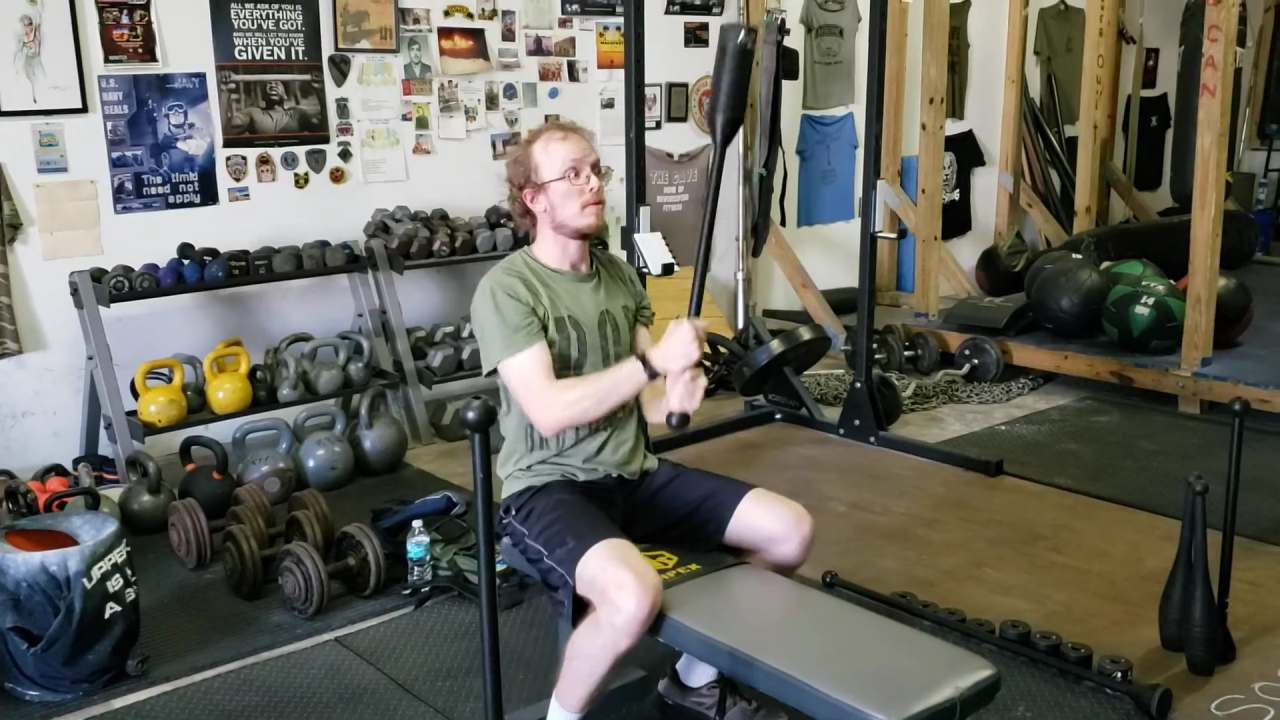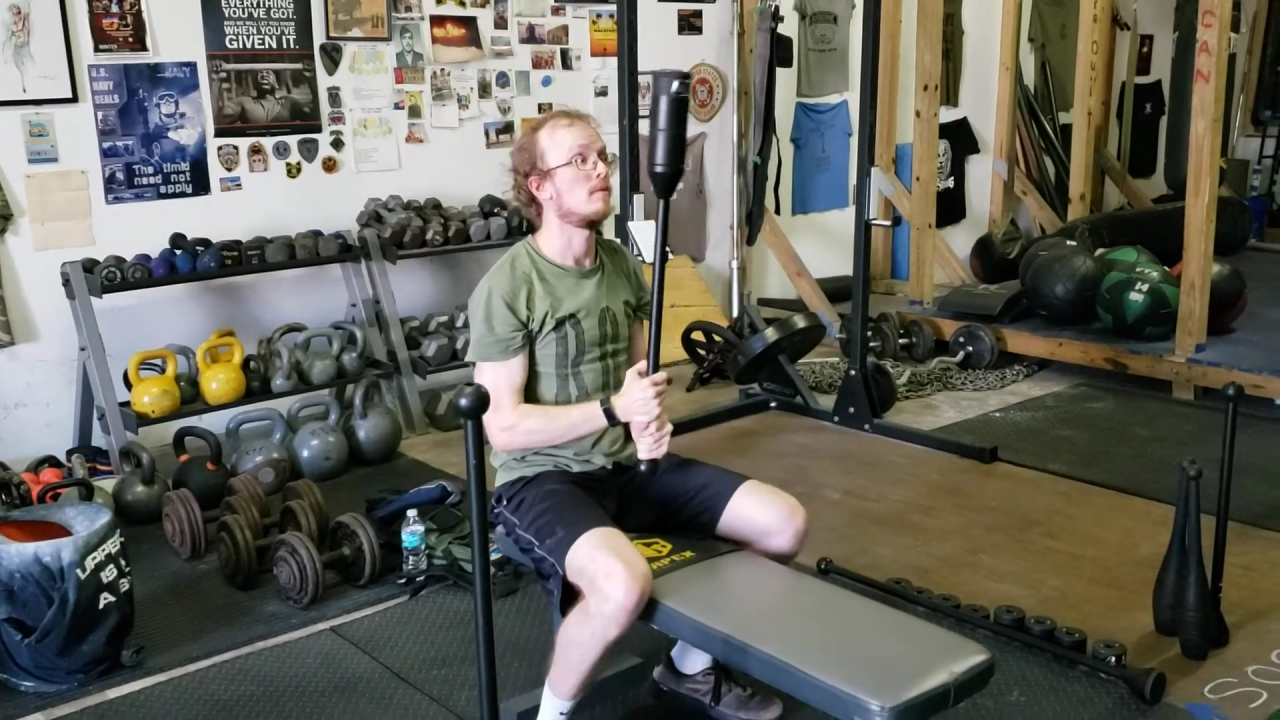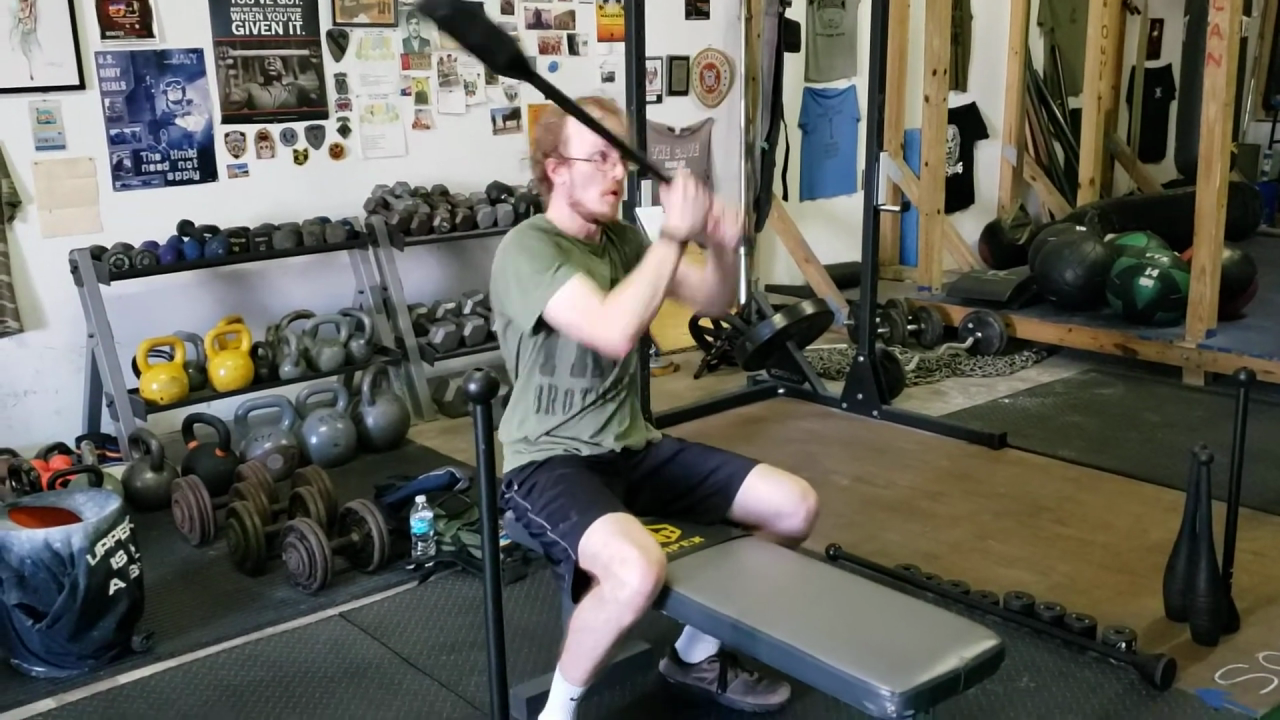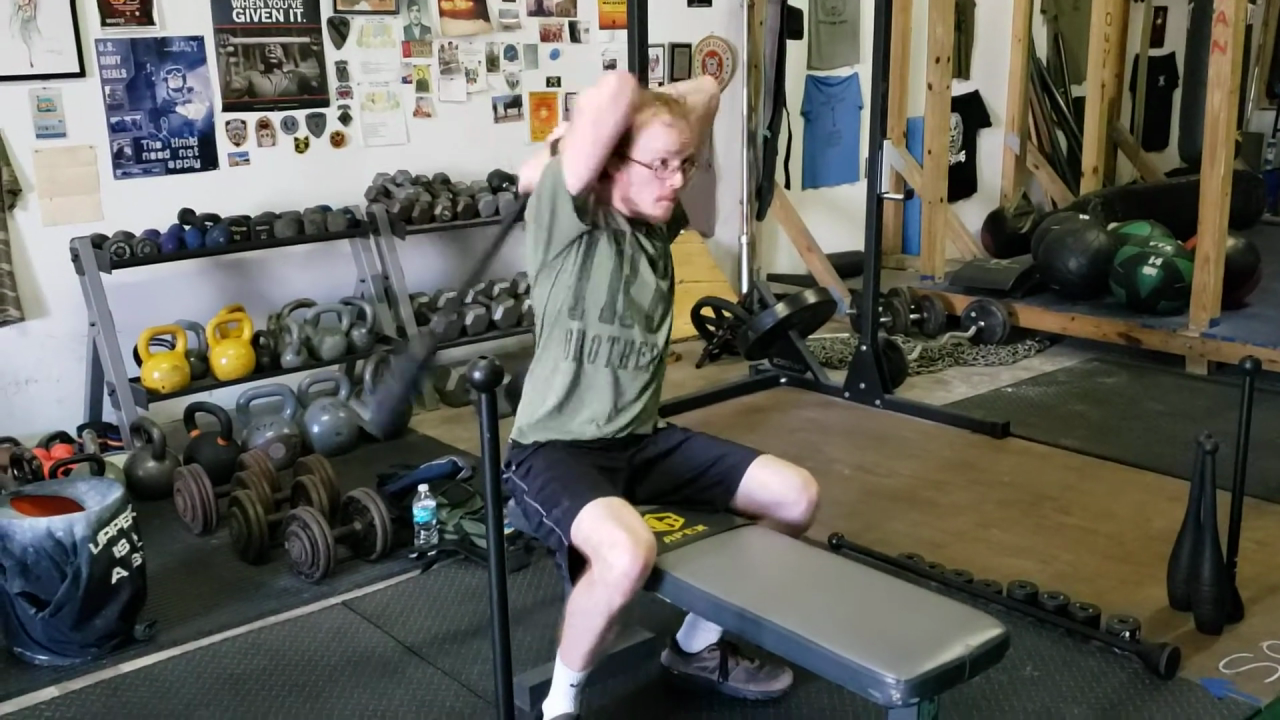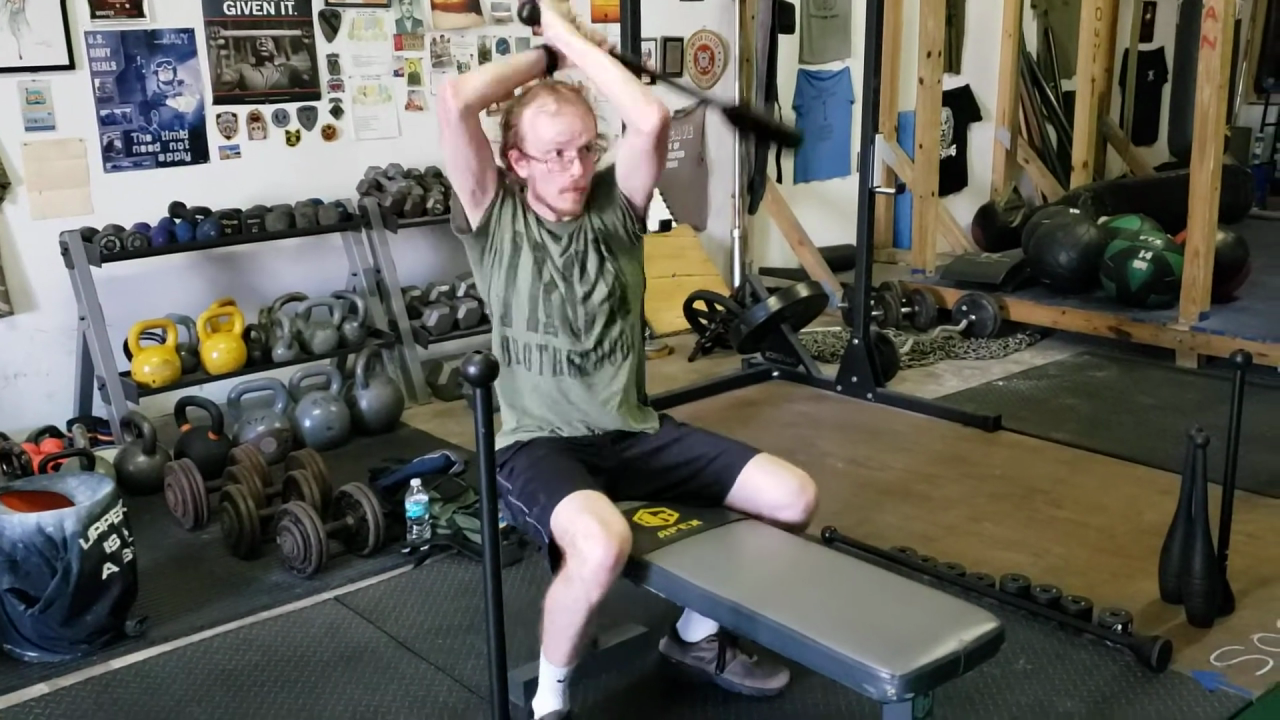
dt=0.4s
person 1, frame 1
left shoulder: (618, 274)
right shoulder: (506, 289)
left elbow: (647, 388)
right elbow: (549, 411)
left wrist: (674, 391)
right wrist: (651, 363)
left hip: (633, 474)
right hip: (547, 488)
left knee: (790, 530)
right knee: (632, 594)
person 1, frame 2
left shoulder: (622, 265)
right shoulder: (506, 289)
right elbow: (504, 429)
left wrist: (649, 416)
right wrist: (615, 410)
left hip: (626, 466)
right hip: (540, 481)
left knee: (784, 523)
right knee: (621, 584)
left ankle: (691, 664)
person 1, frame 3
left shoulder: (622, 236)
right shoulder: (527, 250)
left elbow: (716, 303)
right elbow: (613, 334)
left wrist: (720, 249)
right wrist: (672, 238)
left hip: (633, 447)
right hip: (549, 463)
left knee: (794, 505)
right knee: (636, 570)
left ankle: (697, 654)
person 1, frame 4
left shoulder: (653, 211)
right shoulder: (567, 206)
left elbow: (702, 92)
right elbow: (617, 94)
right wrist: (574, 141)
left hip: (643, 438)
right hip: (554, 448)
left knee: (796, 496)
right knee: (626, 553)
left ankle: (697, 644)
person 1, frame 5
left shoulder: (614, 207)
right shoulder: (496, 216)
left elbow: (652, 116)
right elbow: (453, 102)
left hip: (635, 432)
right hip: (539, 444)
left knee: (794, 498)
right knee: (600, 546)
left ankle: (697, 635)
